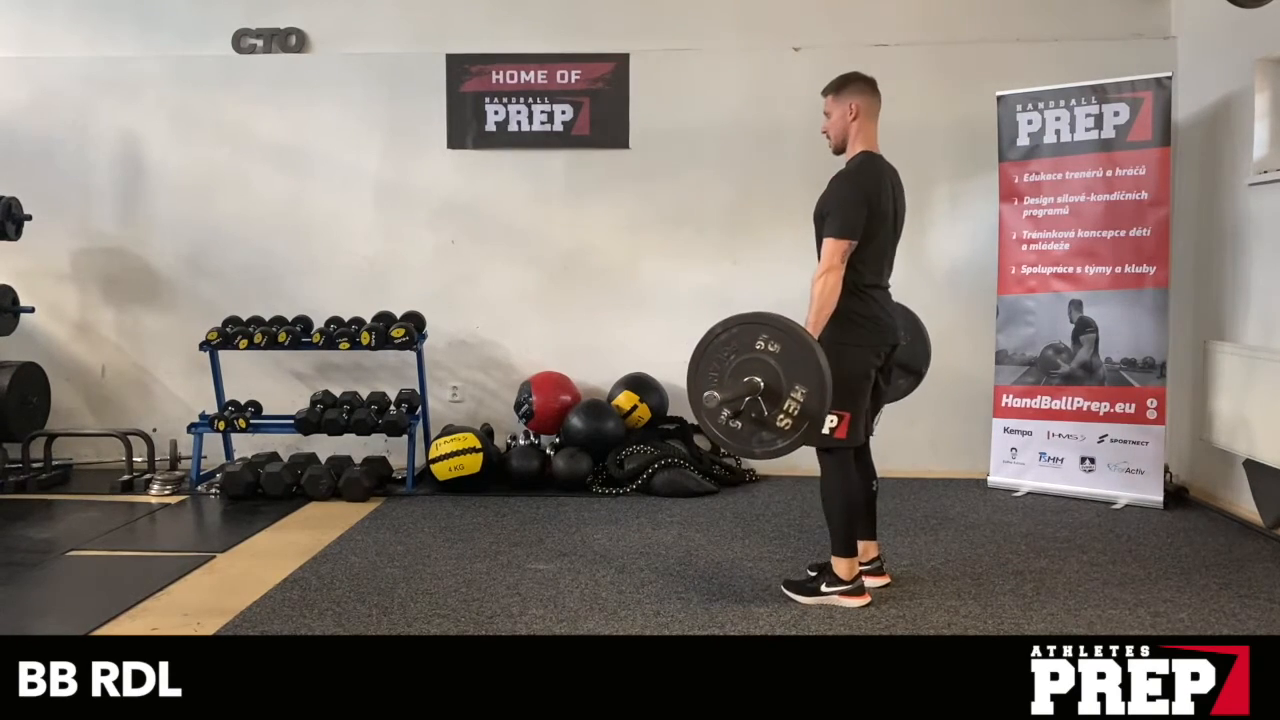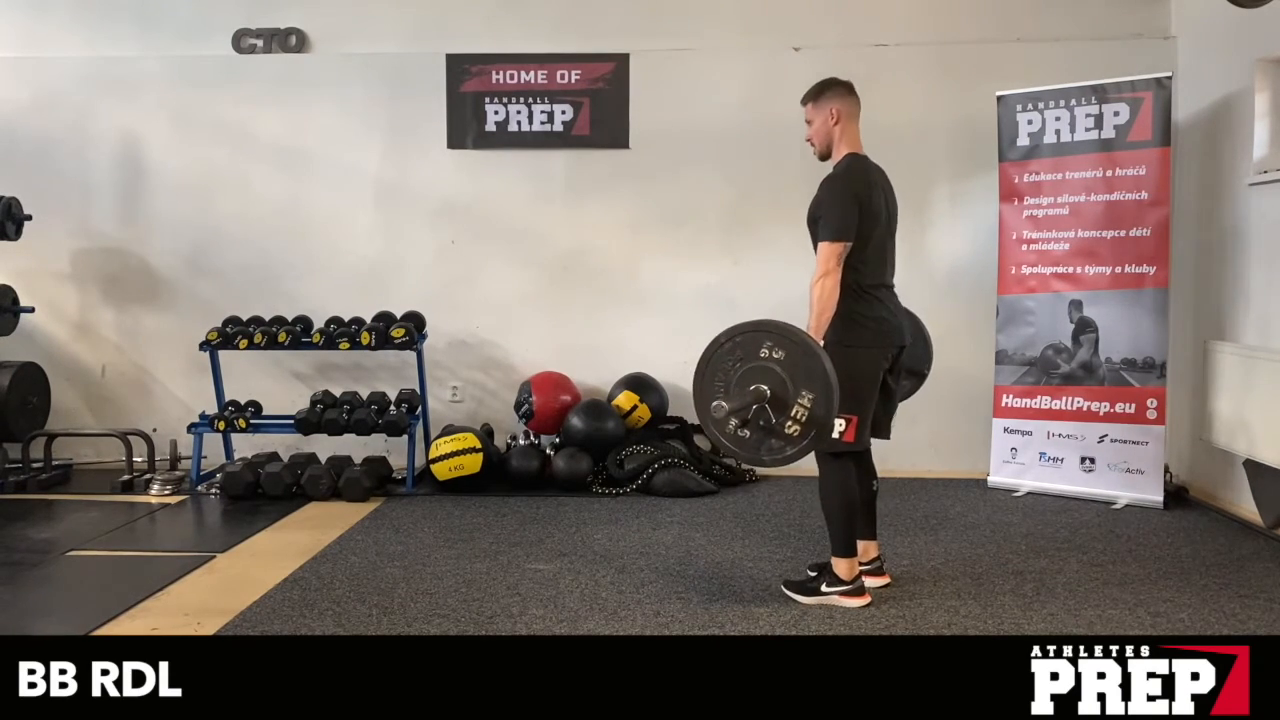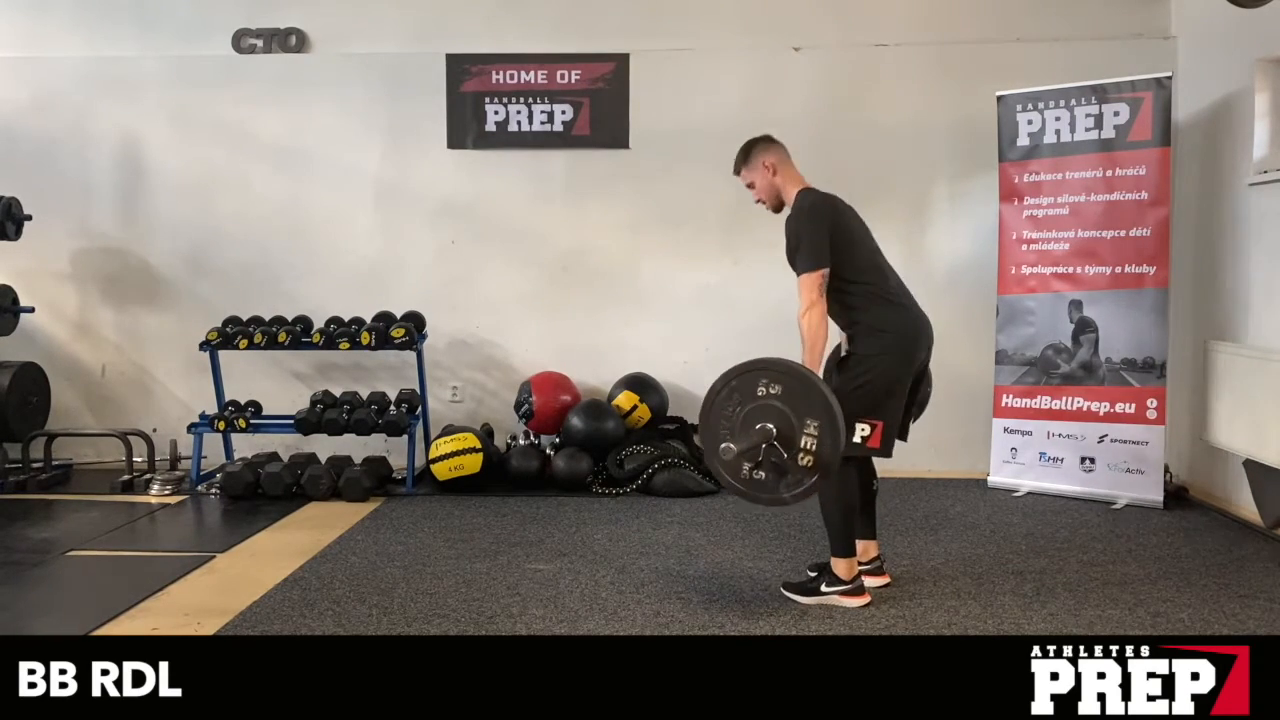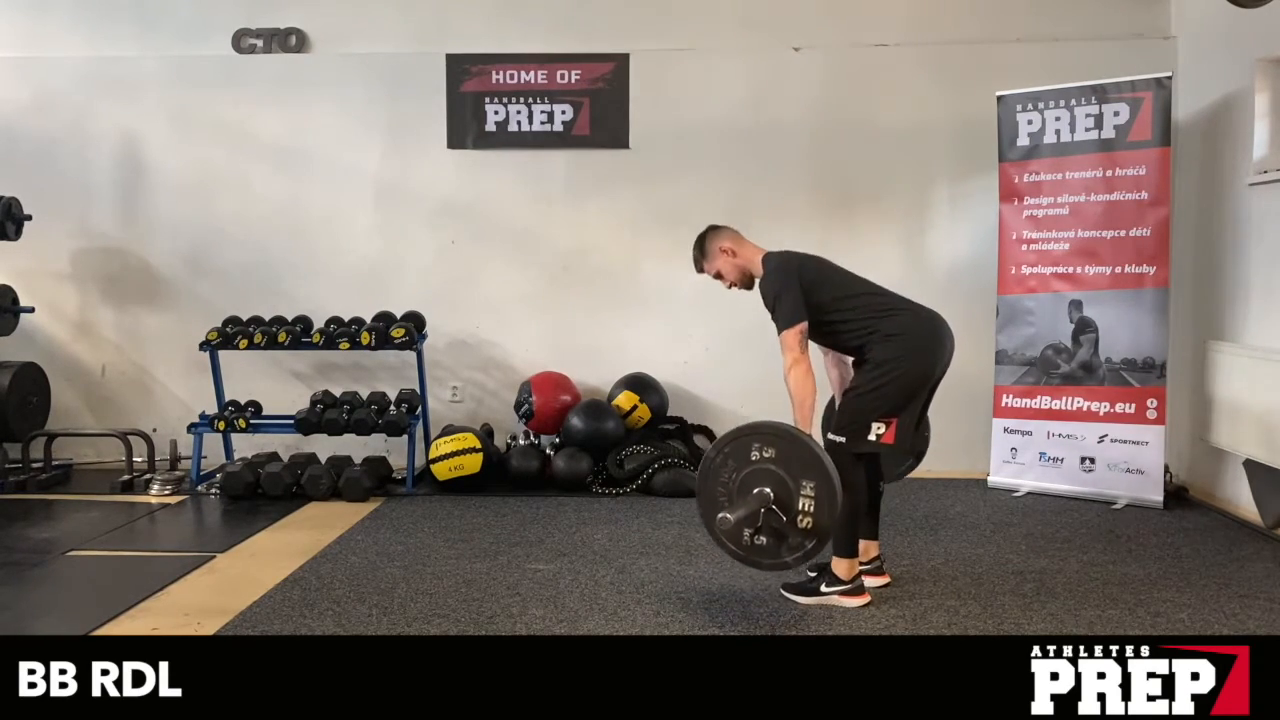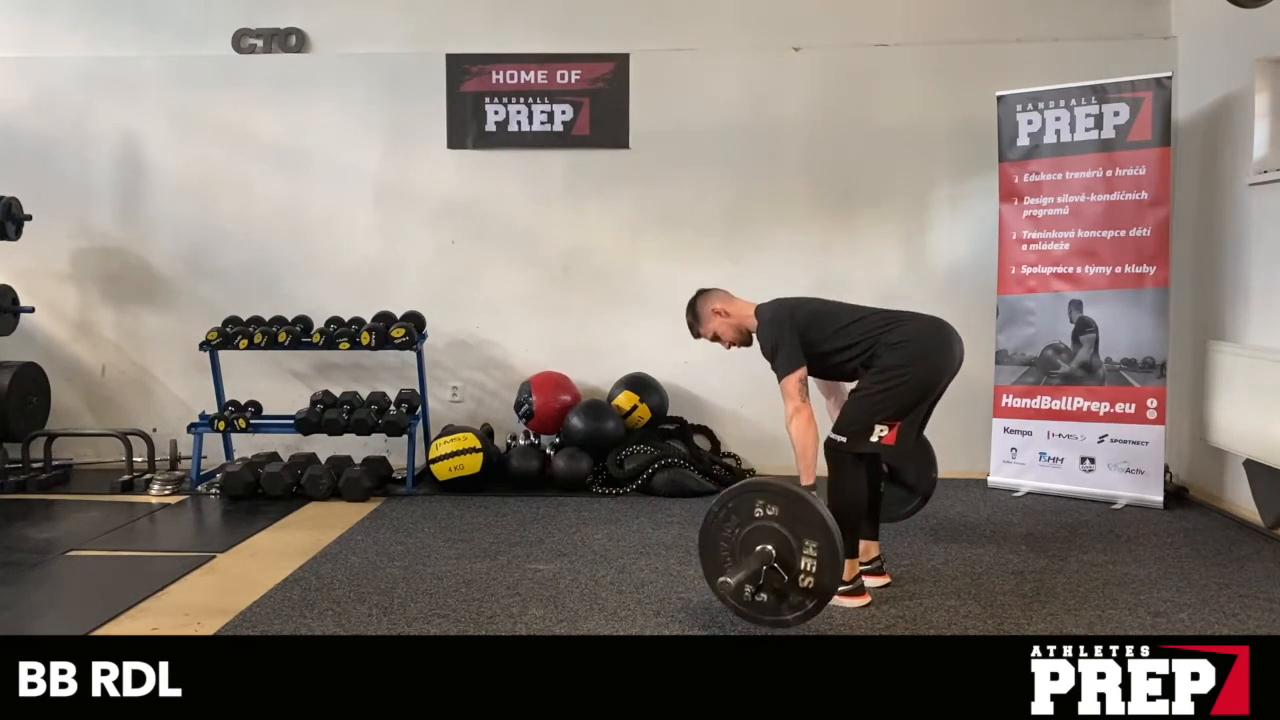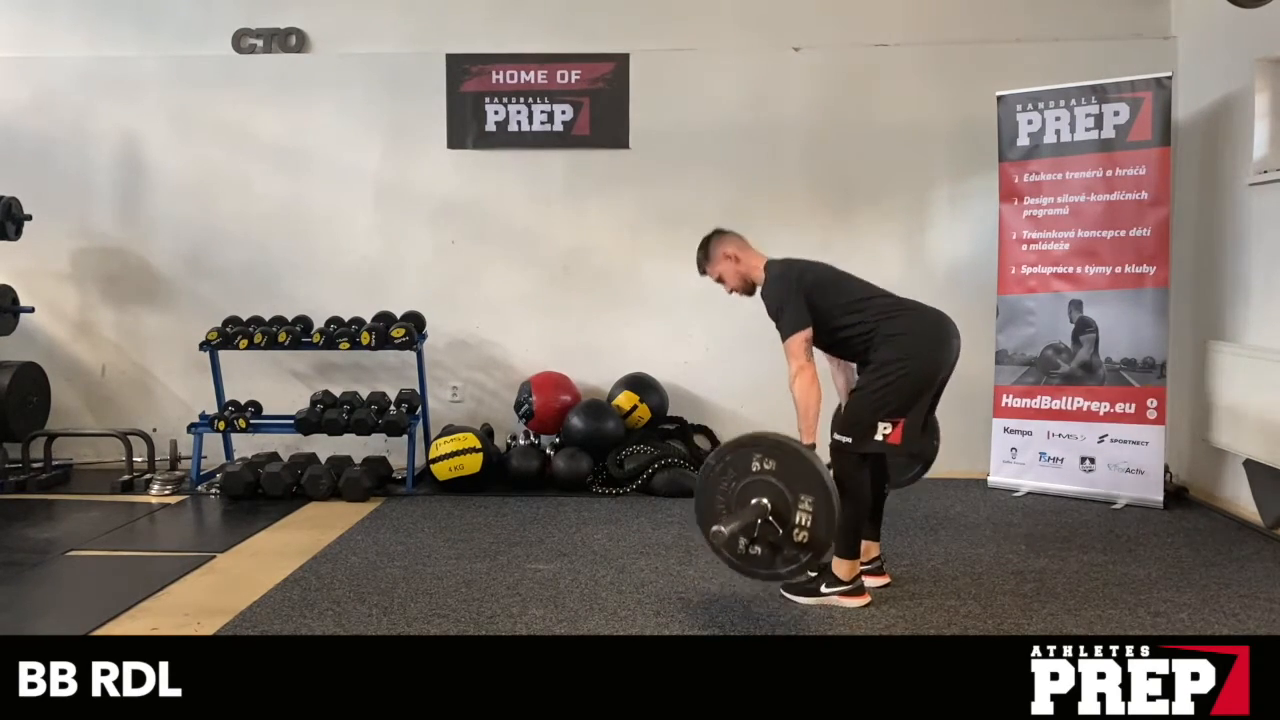
dt=0.4s
person 1, frame 1
left shoulder: (852, 181)
right shoulder: (887, 178)
left elbow: (832, 270)
left wrist: (806, 343)
left hip: (849, 334)
right hip: (877, 327)
left knee: (835, 448)
right knee: (852, 446)
left ankle: (844, 577)
right ankle: (868, 559)
person 1, frame 2
left shoulder: (842, 183)
right shoulder: (875, 178)
left elbow: (829, 274)
left hip: (856, 336)
right hip: (883, 328)
left knee: (835, 450)
right knee: (852, 448)
left ankle: (843, 577)
right ankle: (868, 559)
person 1, frame 3
left shoulder: (805, 215)
right shoulder: (827, 208)
left elbow: (813, 305)
right wrist: (849, 356)
left hip: (885, 341)
right hip: (906, 332)
right knee: (850, 448)
left ankle: (843, 578)
right ankle: (868, 559)
person 1, frame 4
left shoulder: (776, 276)
right shoulder: (792, 269)
left elbow: (796, 362)
right elbow: (833, 349)
right wrist: (848, 408)
left hip: (907, 345)
right hip: (928, 338)
left knee: (843, 449)
right knee: (857, 445)
left ankle: (843, 579)
right ankle: (868, 559)
person 1, frame 5
left shoulder: (773, 326)
right shoulder: (788, 318)
left elbow: (798, 411)
right elbow: (834, 391)
left wrist: (807, 490)
left hip: (916, 354)
right hip: (936, 345)
left knee: (844, 448)
right knee: (858, 445)
left ankle: (844, 578)
right ankle: (868, 559)
person 1, frame 6
left shoulder: (779, 284)
right shoulder: (794, 277)
left elbow: (802, 369)
right elbow: (839, 352)
left wrist: (807, 448)
right wrist: (854, 411)
left hip: (913, 346)
right hip: (934, 336)
left knee: (851, 447)
right knee: (866, 443)
left ankle: (843, 579)
right ankle: (868, 559)
